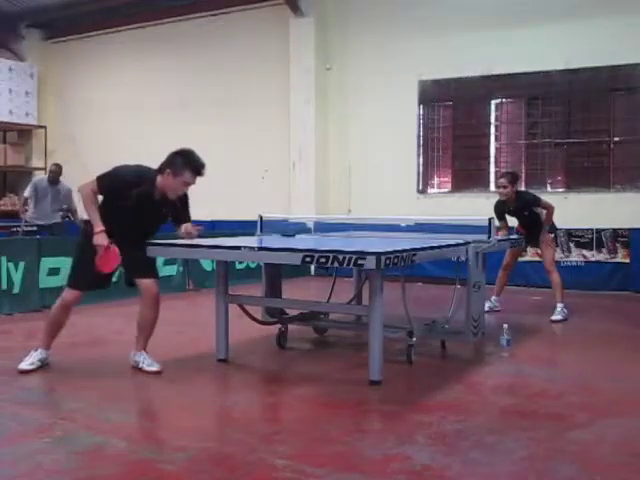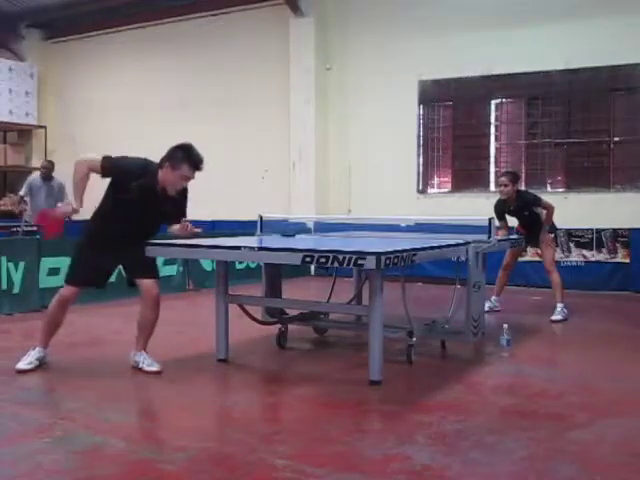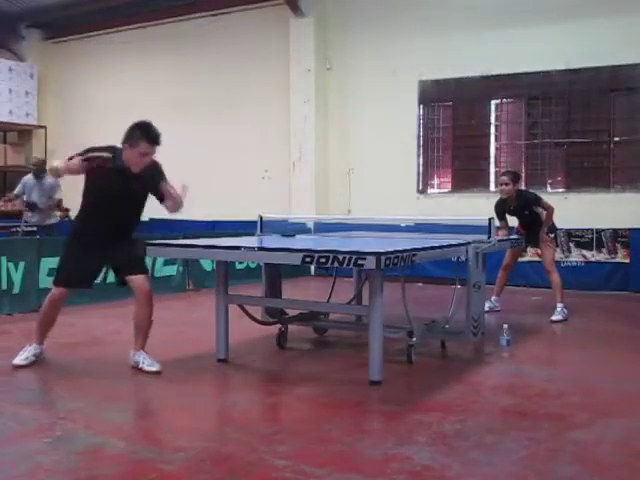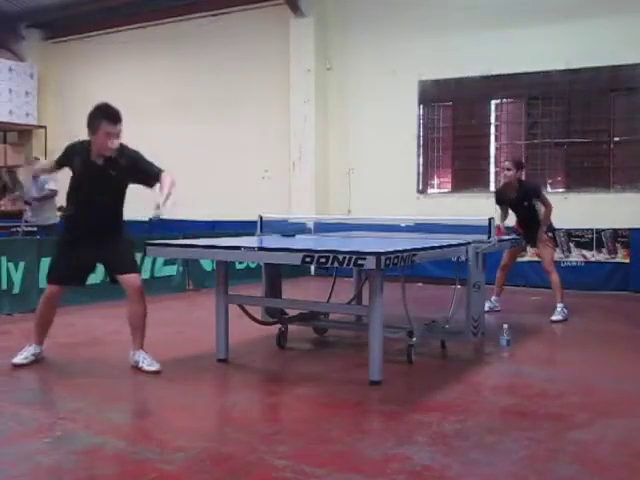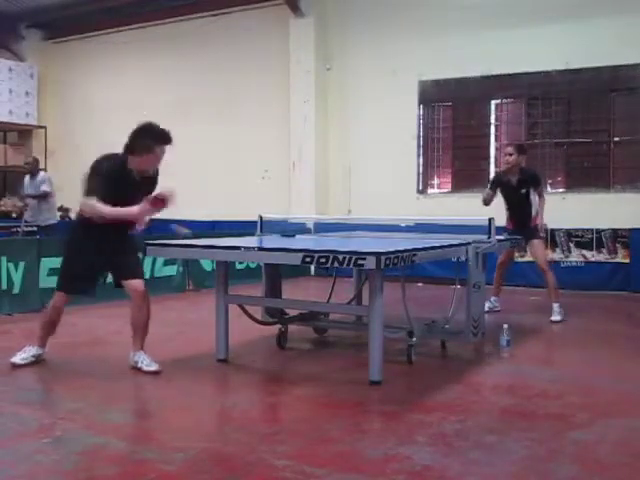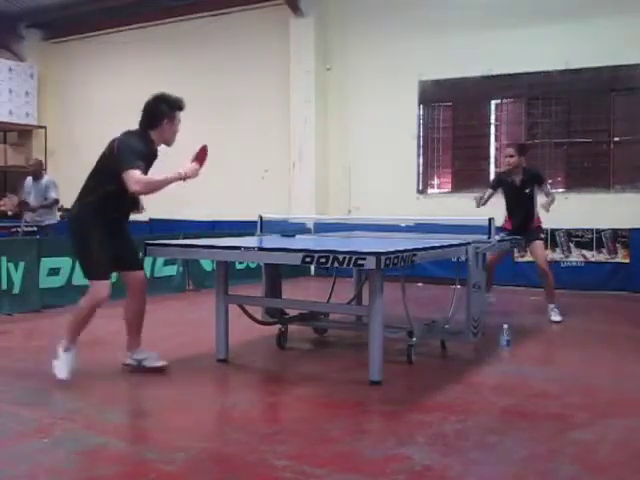
dt=0.3s
person 1, frame 1
left shoulder: (178, 199)
right shoulder: (129, 176)
left elbow: (181, 227)
right elbow: (86, 189)
left wrist: (187, 231)
right wrist: (99, 229)
left hip: (135, 245)
right hip: (100, 240)
left knee: (151, 292)
right knee: (69, 298)
left ankle: (139, 353)
right ankle: (42, 351)
person 1, frame 2
left shoulder: (178, 194)
right shoulder: (133, 169)
left elbow: (172, 225)
right elbow: (83, 163)
left wrist: (183, 229)
right wrist: (76, 202)
left hip: (136, 244)
right hip: (99, 238)
left knee: (152, 294)
right knee: (66, 294)
left ankle: (139, 353)
right ankle: (40, 349)
person 1, frame 3
left shoulder: (152, 170)
right shoulder: (97, 156)
left elbow: (171, 206)
right elbow: (55, 170)
left wrist: (175, 200)
right wrist: (70, 167)
left hip: (123, 241)
right hip: (85, 239)
left knee: (144, 290)
right knee: (57, 295)
left ankle: (138, 353)
right ankle: (36, 346)
person 1, frame 4
left shoulder: (128, 158)
right shoulder: (75, 151)
left elbow: (165, 178)
right elbow: (55, 166)
left wrist: (162, 199)
right wrist: (31, 171)
left hip: (112, 236)
right hip: (75, 236)
left knee: (135, 287)
right knee: (52, 292)
left ankle: (138, 352)
right ankle: (36, 346)
person 1, frame 5
left shoulder: (149, 175)
right shoulder: (105, 167)
right elbow: (88, 208)
left wrist: (143, 213)
right wrist: (130, 212)
left hip: (120, 239)
right hip: (87, 239)
left knee: (139, 291)
right knee: (61, 298)
left ankle: (138, 353)
right ankle: (38, 347)
person 1, frame 6
left shoulder: (148, 147)
right shoulder: (128, 145)
right elbow: (136, 184)
left wrist: (132, 201)
right wrist: (181, 175)
left hip: (114, 224)
right hip: (89, 223)
left knee: (137, 284)
right knee: (101, 292)
left ankle: (134, 351)
right ankle: (67, 347)
person 2, frame 1
left shoulder: (526, 198)
right shoulder: (499, 206)
left elbow: (550, 208)
right elbow: (504, 228)
left wrist: (544, 232)
right wrist: (501, 233)
left hip: (543, 230)
right hip: (524, 230)
left knee: (550, 267)
right knee: (506, 265)
left ankle: (561, 307)
right ankle: (494, 301)
person 2, frame 2
left shoulder: (526, 197)
right shoulder: (500, 205)
left elbow: (550, 208)
right elbow: (504, 228)
left wrist: (544, 232)
right wrist: (501, 233)
left hip: (543, 229)
right hip: (524, 230)
left knee: (550, 267)
right knee: (506, 265)
left ankle: (560, 307)
right ankle: (494, 301)
person 2, frame 3
left shoulder: (528, 197)
right shoulder: (500, 205)
left elbow: (550, 209)
right elbow: (504, 227)
left wrist: (543, 231)
right wrist: (502, 234)
left hip: (543, 229)
right hip: (524, 230)
left knee: (549, 267)
right knee: (506, 265)
left ankle: (561, 308)
right ankle: (494, 301)
person 2, frame 4
left shoulder: (529, 188)
right shoulder: (500, 193)
left elbow: (548, 206)
left wrist: (542, 230)
right wrist: (501, 223)
left hip: (541, 228)
right hip: (521, 229)
left knee: (548, 267)
right knee: (504, 265)
left ankle: (561, 308)
right ankle: (494, 301)
person 2, frame 5
left shoulder: (530, 175)
right shoulder: (499, 178)
left elbow: (541, 196)
right elbow: (487, 202)
left wrist: (540, 216)
right wrist: (486, 197)
left hip: (531, 225)
right hip: (512, 226)
left knee: (543, 265)
right knee: (501, 264)
left ankle: (556, 306)
right ankle: (494, 301)
person 2, frame 6
left shoulder: (533, 175)
right shoulder: (501, 178)
left elbow: (550, 195)
right elbow: (484, 200)
left wrist: (548, 202)
right wrist: (480, 200)
left hip: (532, 226)
right hip: (510, 226)
left knee: (543, 266)
right knee: (489, 263)
left ankle: (552, 307)
